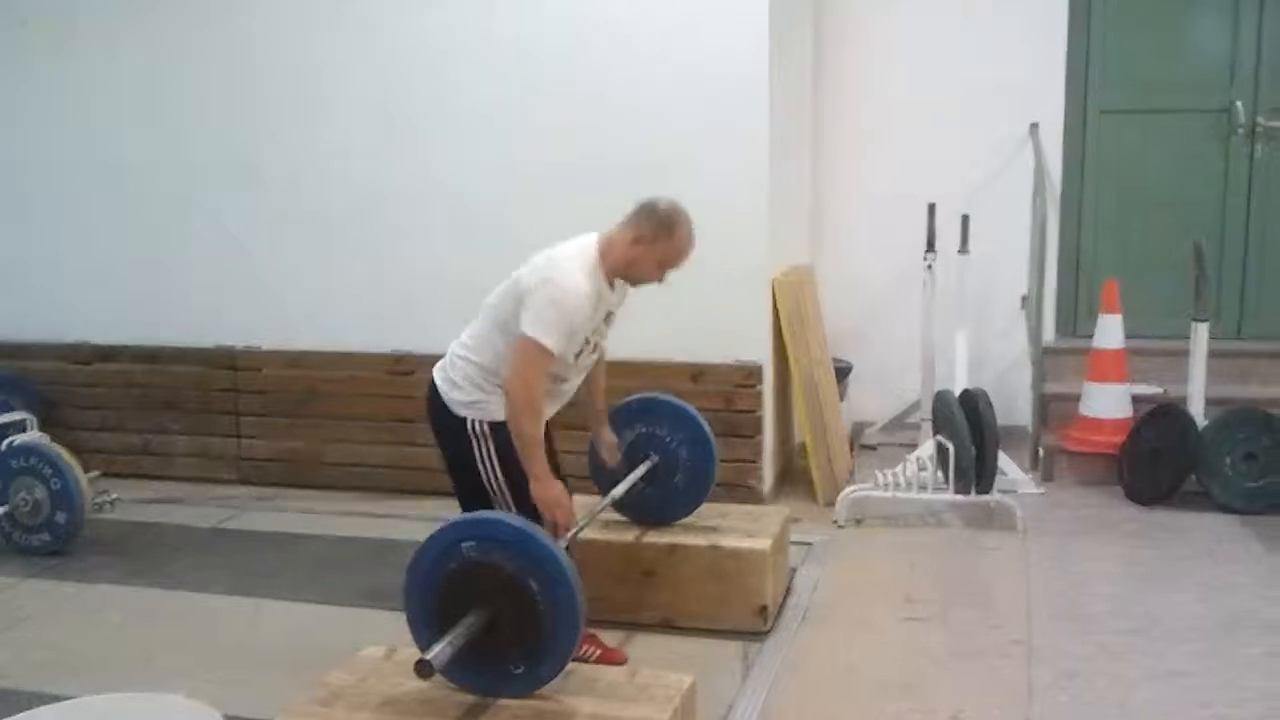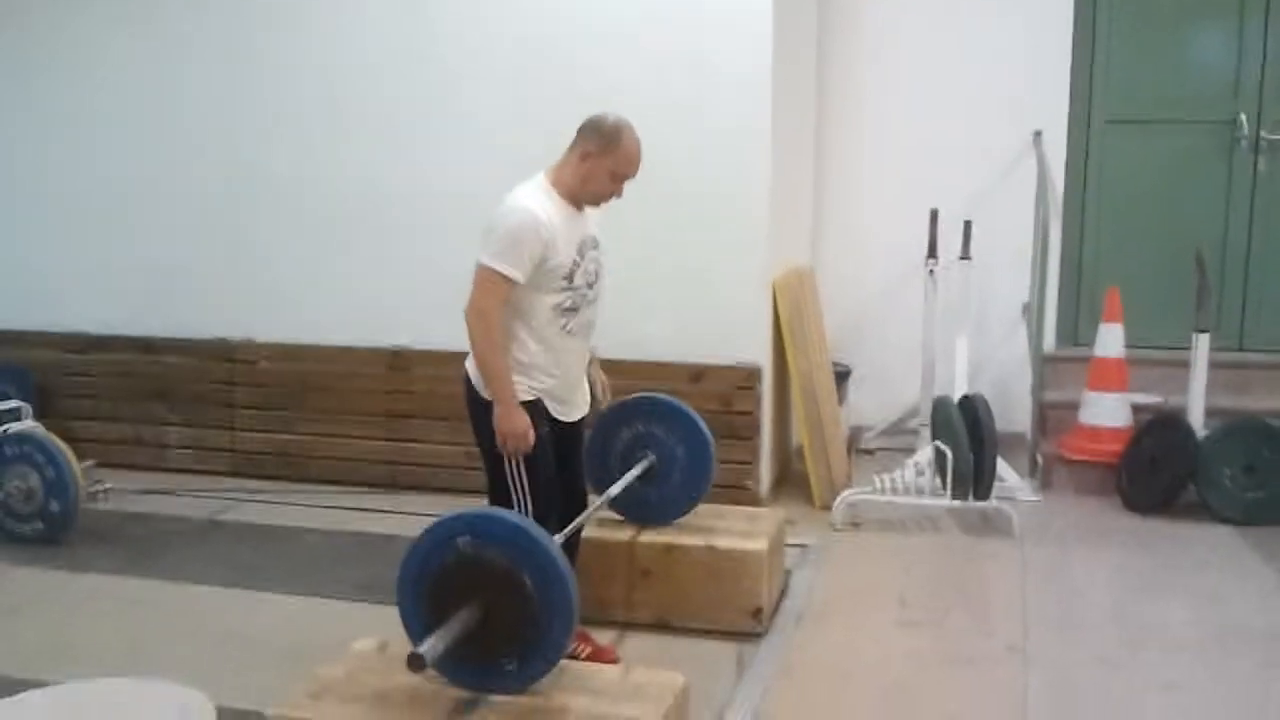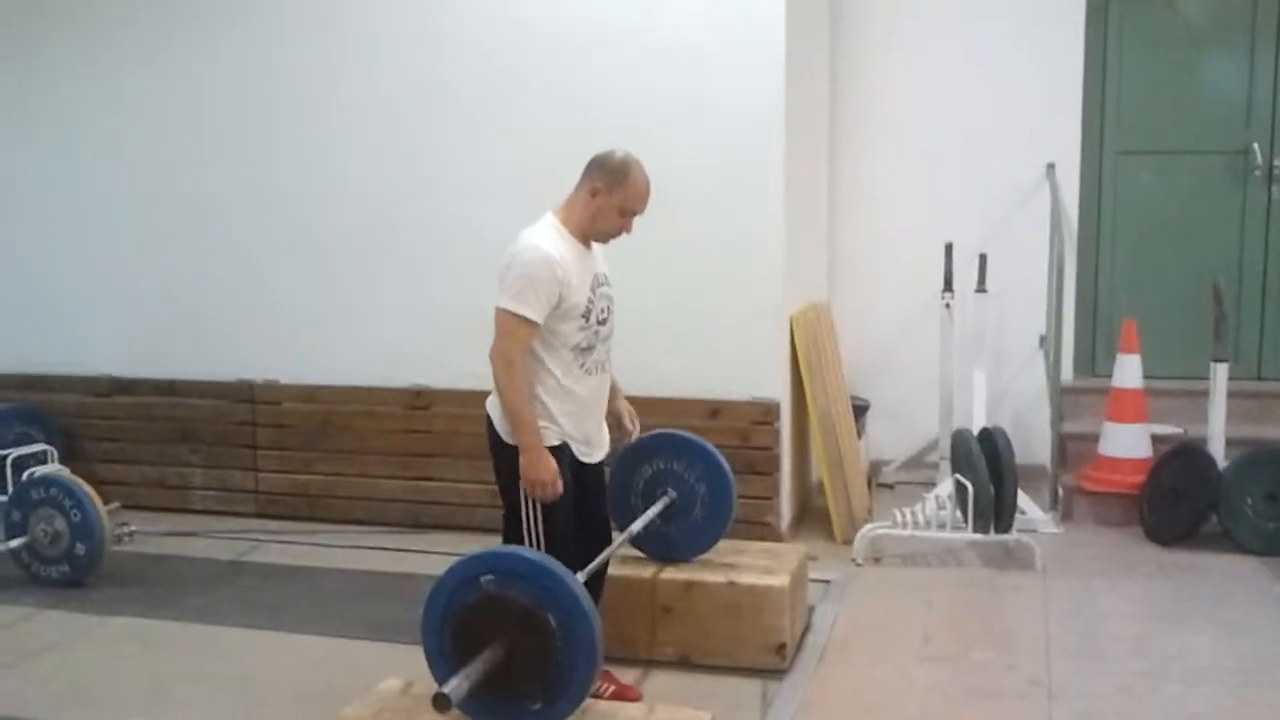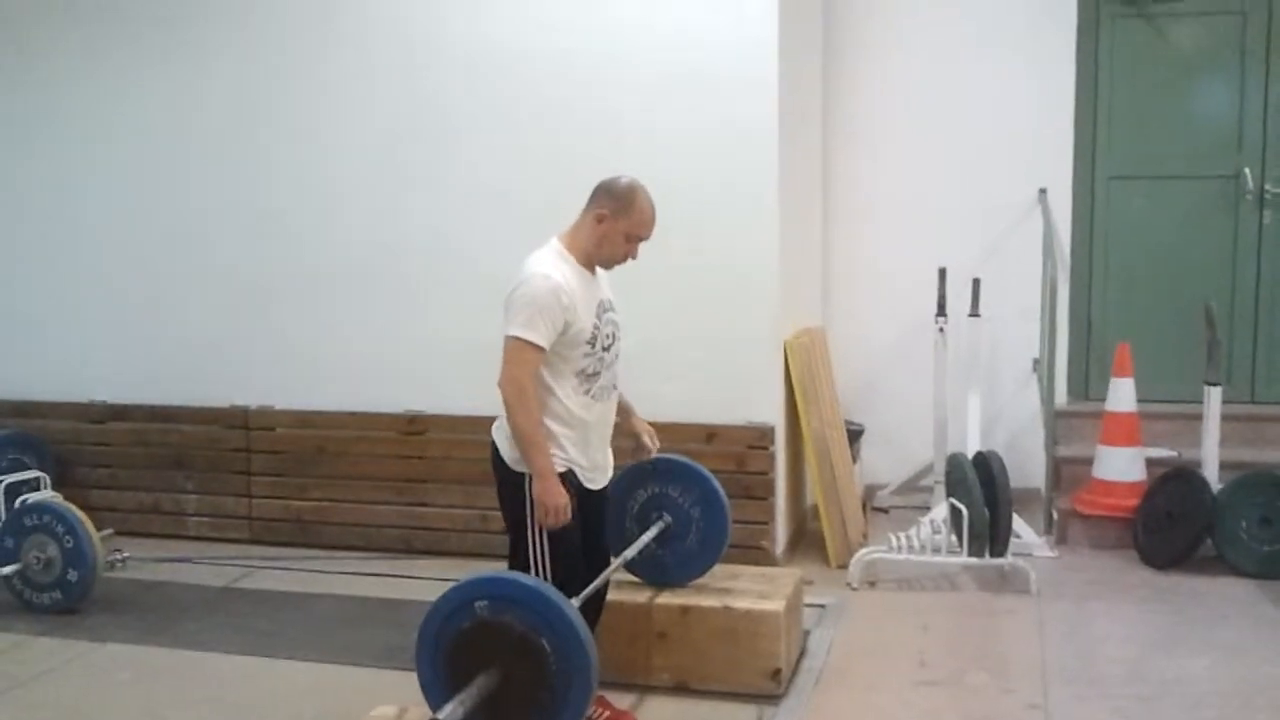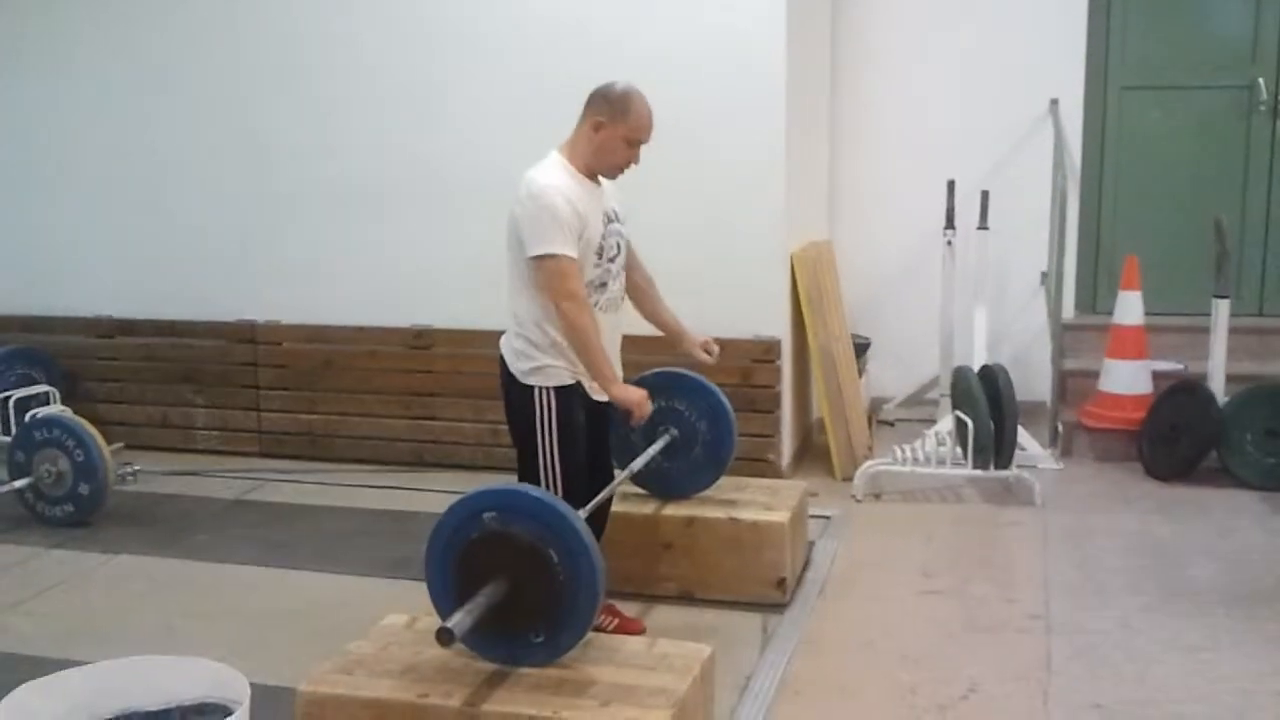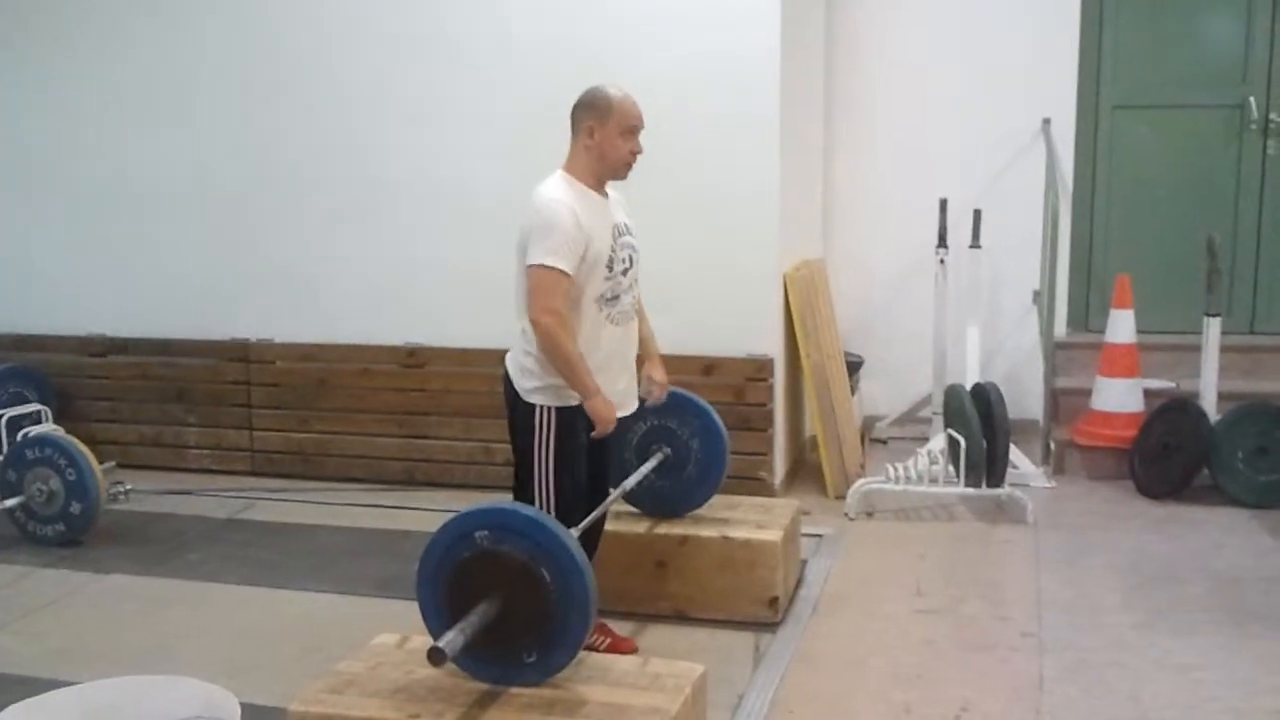
dt=0.5s
person 1, frame 1
left shoulder: (611, 274)
right shoulder: (567, 284)
left elbow: (591, 351)
right elbow: (521, 384)
left wrist: (600, 424)
right wrist: (541, 478)
left hip: (505, 401)
right hip: (471, 405)
left knee: (553, 519)
person 1, frame 2
left shoulder: (579, 213)
right shoulder: (526, 215)
right elbow: (482, 310)
left wrist: (587, 370)
right wrist: (505, 403)
left hip: (563, 396)
right hip: (516, 398)
left knee: (567, 515)
right knee: (525, 525)
person 1, frame 3
left shoulder: (588, 252)
right shoulder: (540, 254)
right elbow: (506, 356)
left wrist: (614, 398)
right wrist: (532, 450)
left hip: (583, 437)
right hip: (538, 441)
left knee: (591, 553)
person 1, frame 4
left shoulder: (592, 277)
right shoulder: (545, 281)
right elbow: (516, 384)
left wrist: (630, 416)
right wrist: (544, 478)
left hip: (586, 465)
right hip: (542, 469)
left knee: (589, 584)
person 1, frame 5
left shoulder: (596, 188)
right shoulder: (549, 192)
left elbow: (629, 272)
right elbow: (569, 301)
left wrist: (682, 334)
right wrist: (616, 386)
left hip: (585, 375)
right hip: (546, 377)
left knee: (595, 494)
right knee: (555, 504)
person 1, frame 6
left shoulder: (609, 201)
right shoulder: (558, 208)
left elbow: (624, 292)
right elbow: (546, 315)
left wrist: (651, 358)
right wrist: (590, 394)
left hip: (595, 393)
right hip: (551, 396)
left knee: (587, 514)
right knee: (546, 524)
